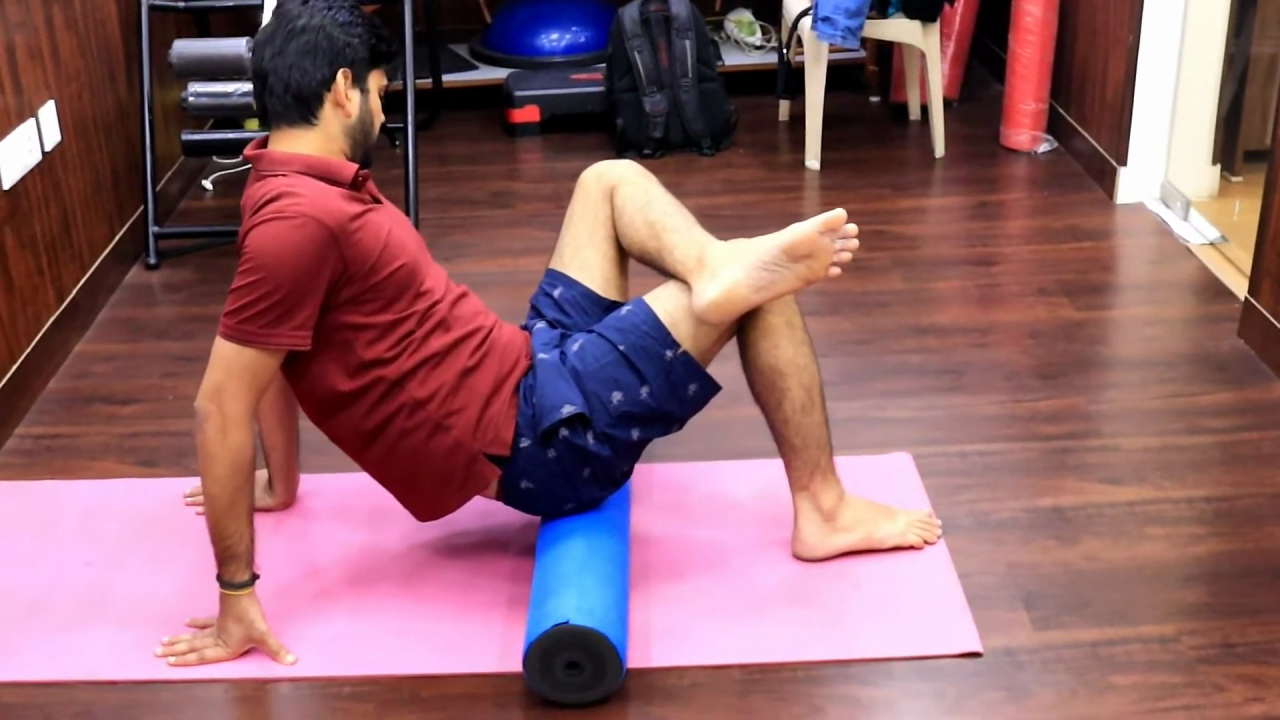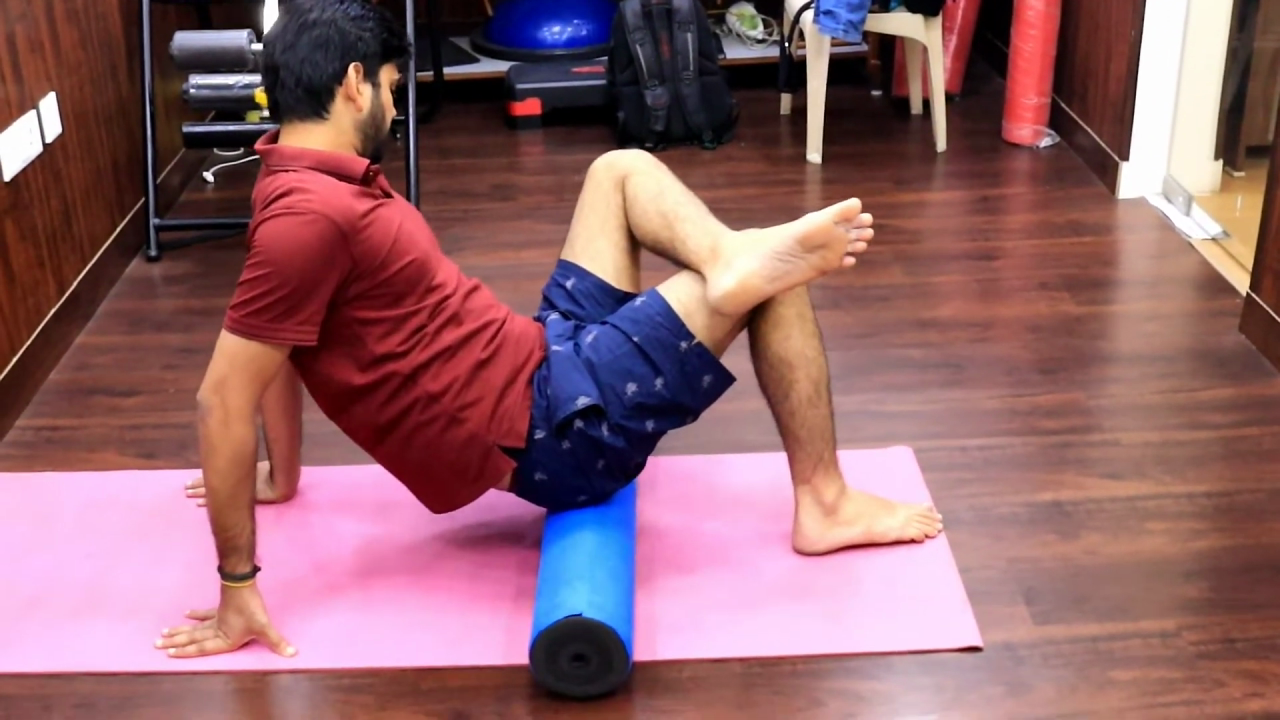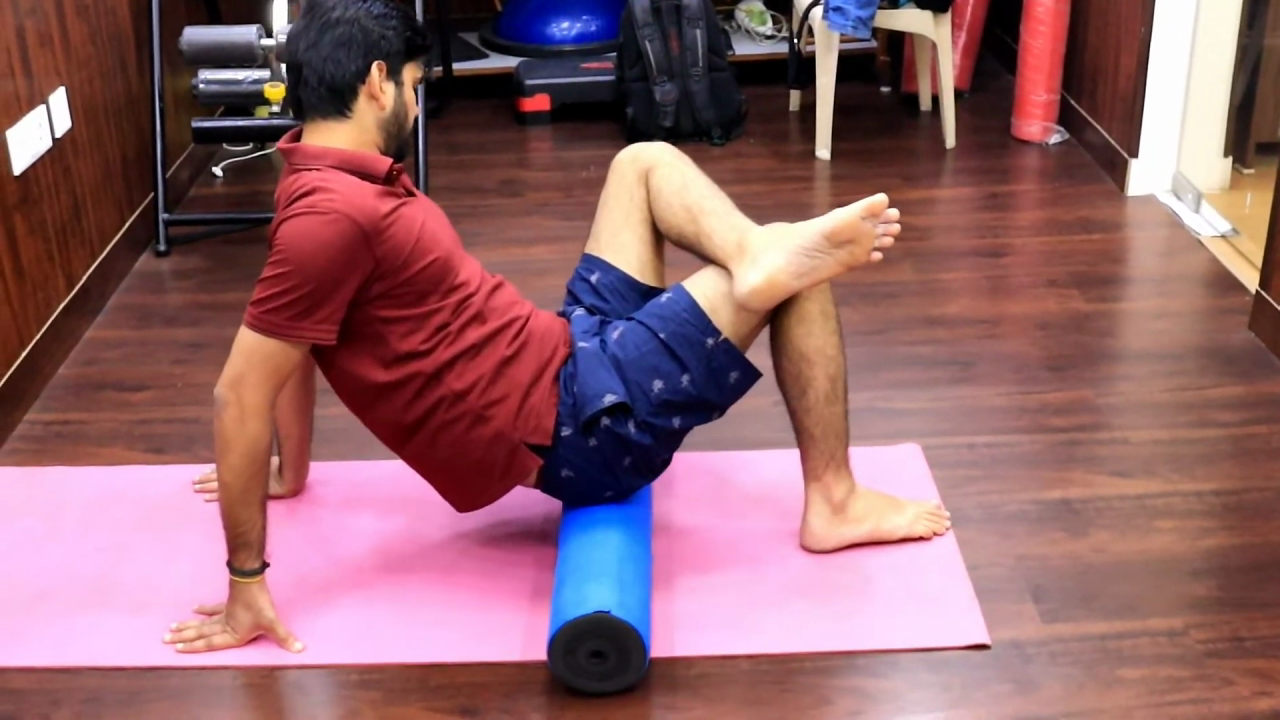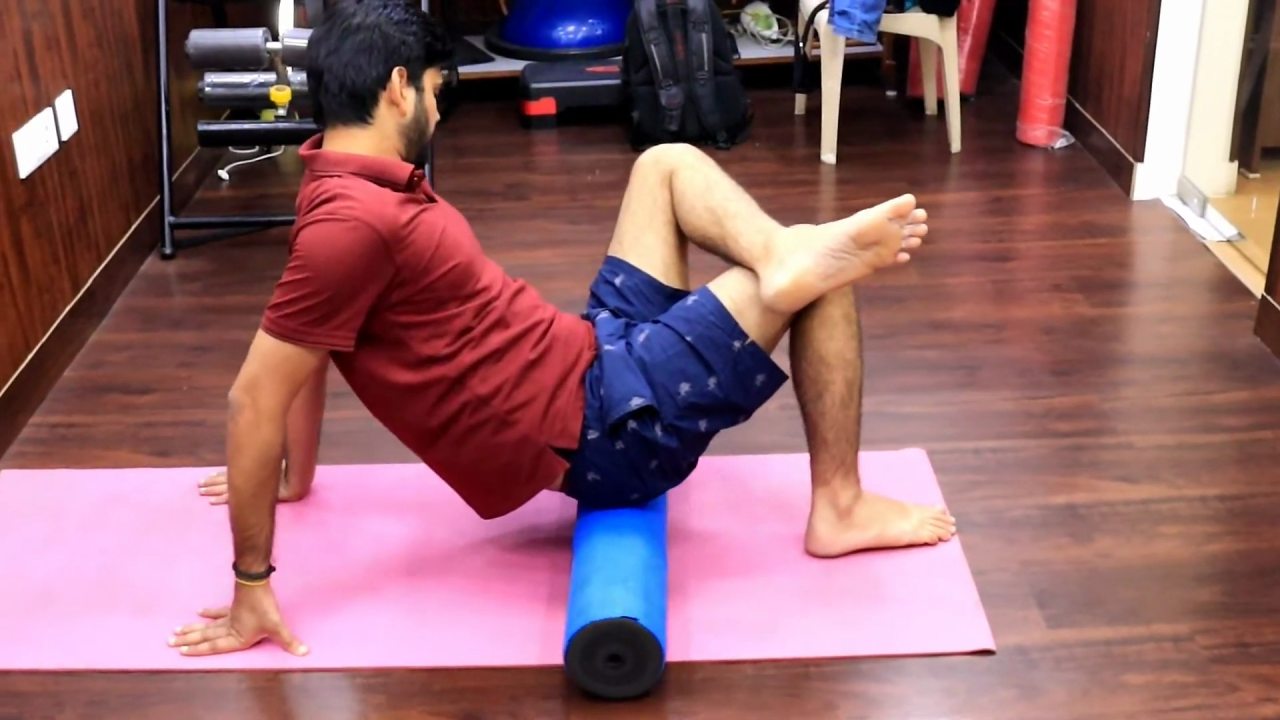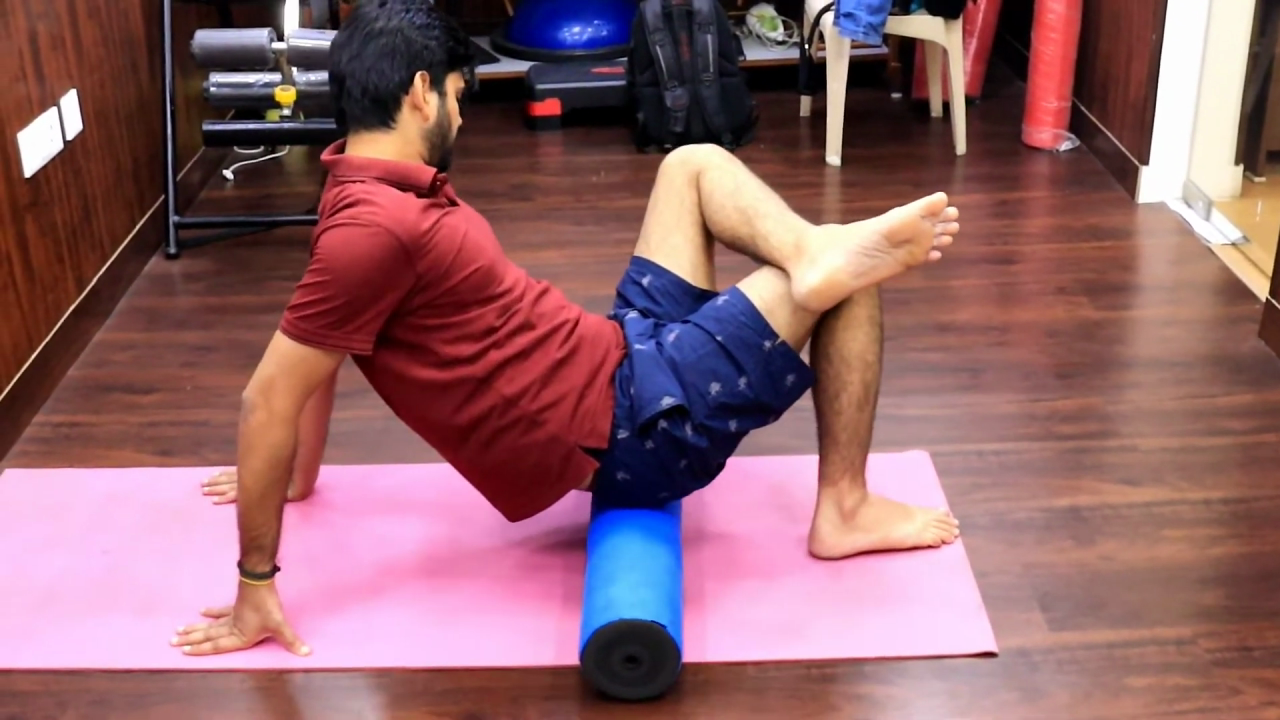
dt=0.2s
person 1, frame 1
left shoulder: (299, 186)
right shoulder: (300, 219)
left elbow: (277, 360)
right elbow: (221, 407)
left wrist: (281, 483)
right wrist: (236, 595)
left hip: (532, 368)
right hip: (536, 435)
left knee: (611, 181)
right knee: (761, 291)
left ankle: (721, 270)
right ankle: (823, 506)
person 1, frame 2
left shoulder: (309, 179)
right shoulder: (310, 214)
left elbow: (283, 347)
right elbow: (223, 399)
left wrist: (282, 474)
right wrist: (237, 588)
left hip: (544, 358)
right hip: (553, 427)
left knee: (624, 170)
right knee: (775, 279)
left ankle: (733, 260)
right ankle: (824, 501)
person 1, frame 3
left shoulder: (333, 176)
right shoulder: (333, 213)
left elbow: (294, 344)
right elbow: (240, 395)
left wrist: (292, 469)
right wrist: (246, 583)
left hip: (571, 351)
right hip: (577, 422)
left knee: (646, 162)
right knee: (799, 276)
left ankle: (760, 255)
right ankle: (834, 501)
person 1, frame 4
left shoulder: (353, 183)
right shoulder: (354, 221)
left elbow: (303, 350)
right elbow: (255, 399)
left wrist: (298, 475)
right wrist: (252, 587)
left hip: (595, 355)
right hip: (602, 426)
left knee: (671, 164)
right knee: (824, 279)
left ankle: (786, 258)
right ankle: (840, 506)
person 1, frame 5
left shoulder: (376, 186)
right shoulder: (377, 226)
left elbow: (315, 350)
right elbow: (268, 400)
left wrist: (302, 477)
right wrist: (256, 584)
left hip: (621, 354)
right hip: (631, 426)
left knee: (696, 164)
right knee: (845, 281)
left ankle: (817, 257)
right ankle: (847, 508)
